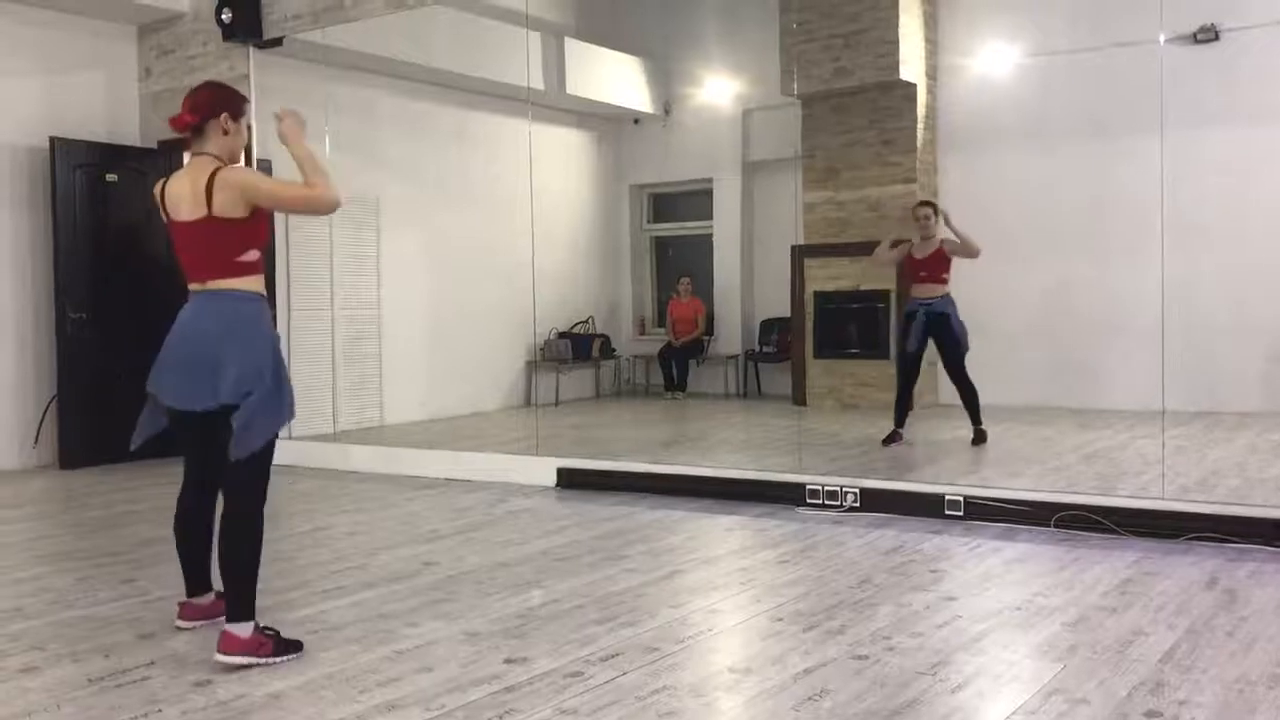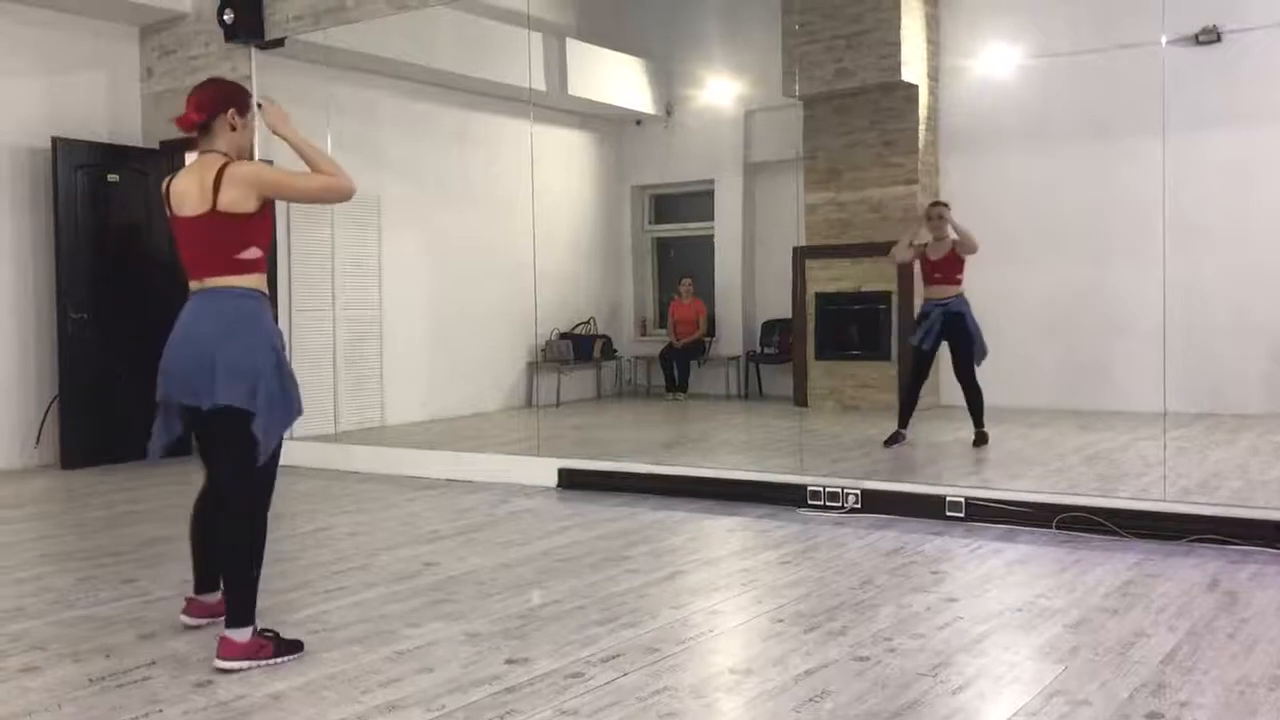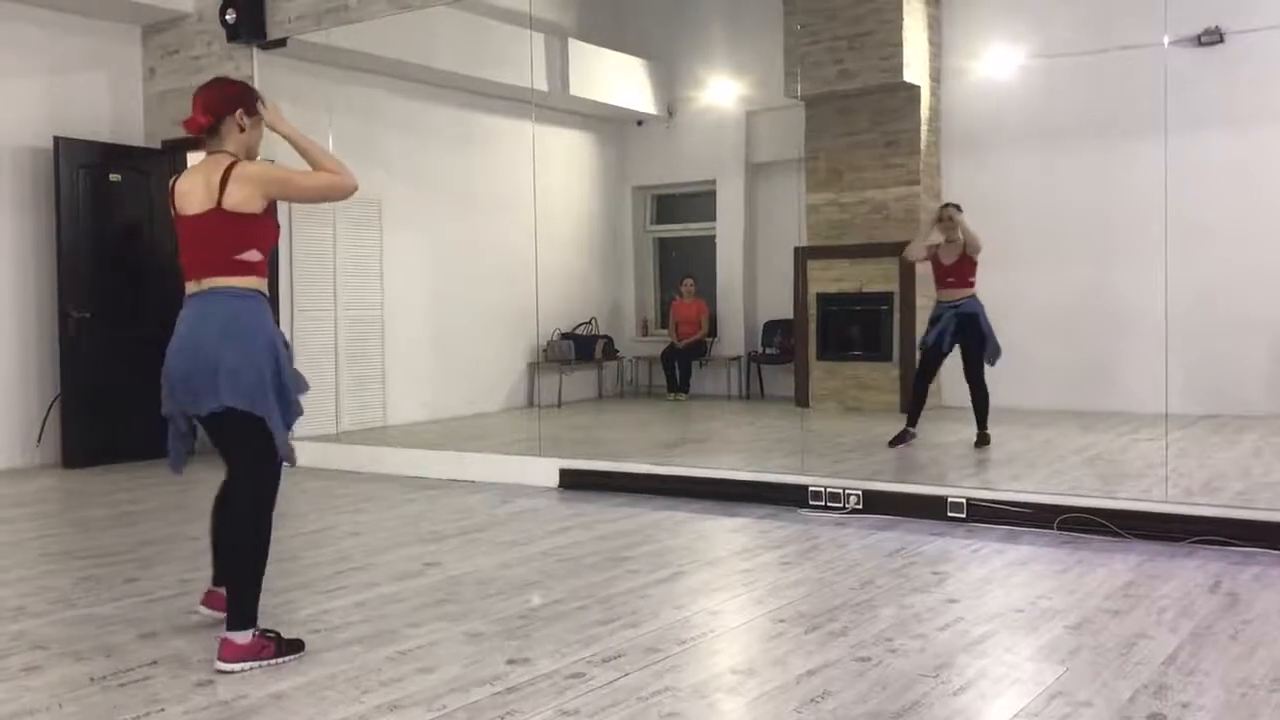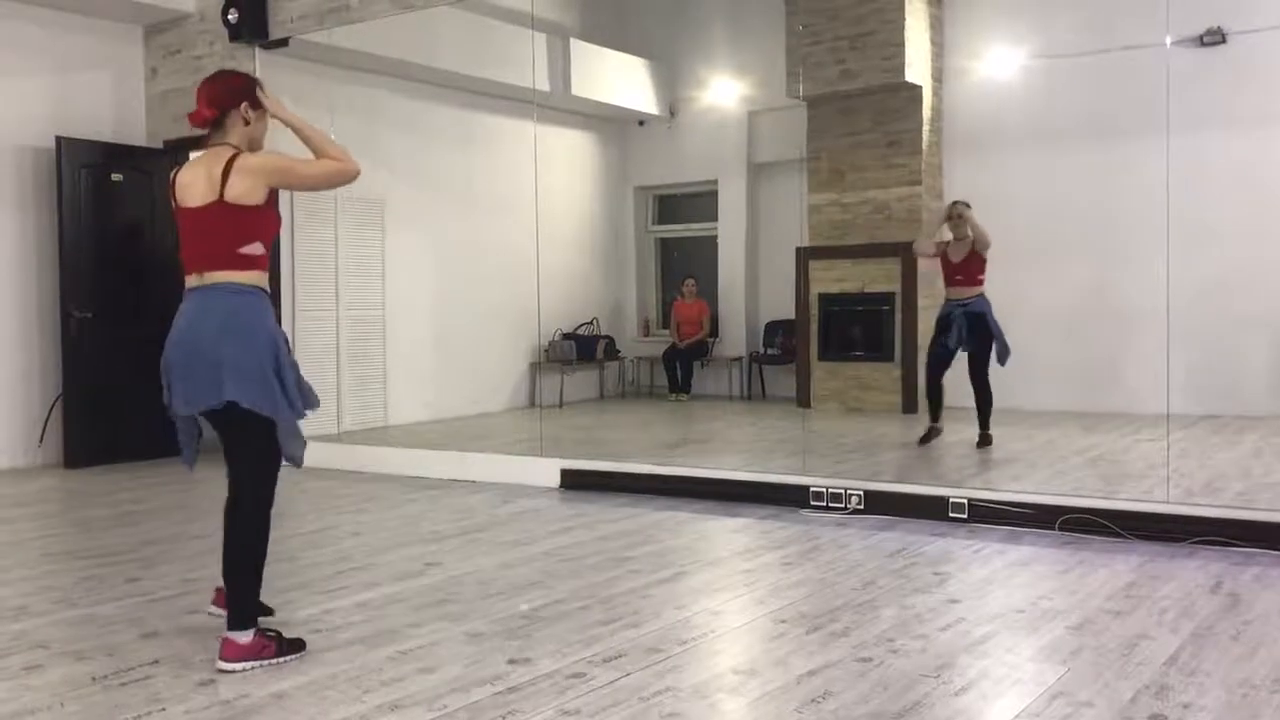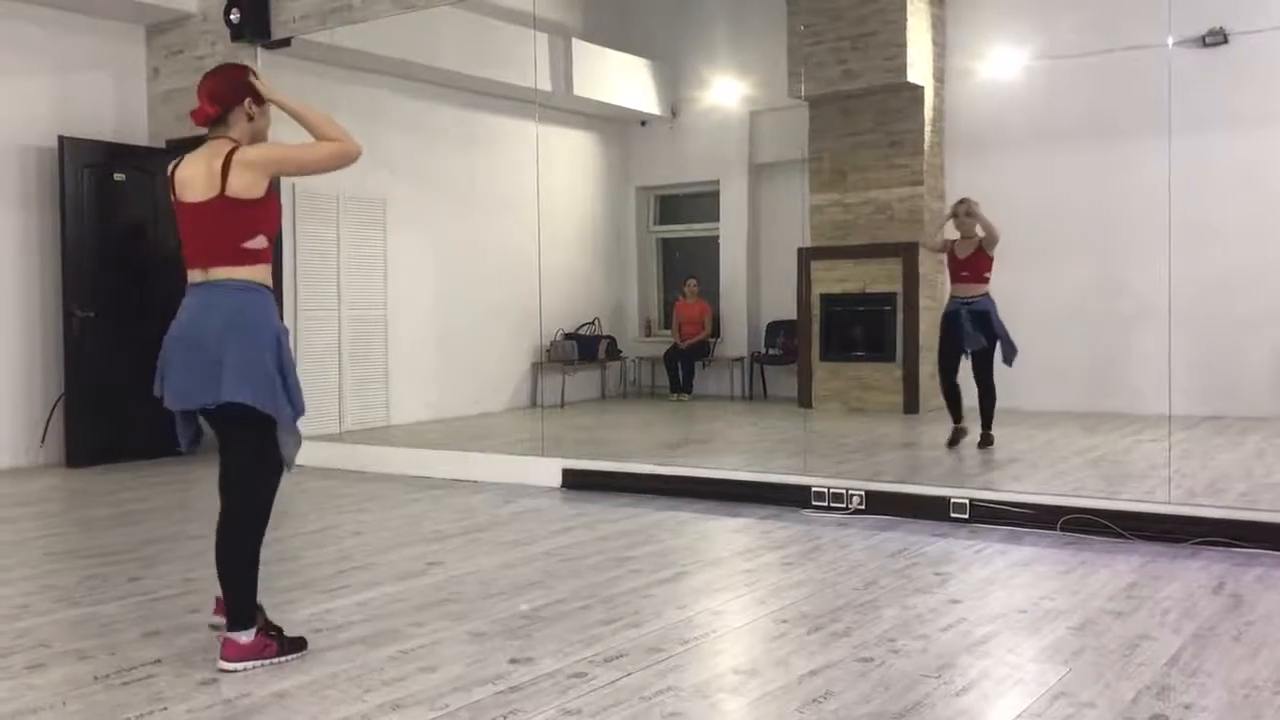
dt=0.1s
person 1, frame 1
left shoulder: (168, 187)
right shoulder: (233, 180)
right elbow: (325, 199)
right wrist: (295, 143)
left hip: (192, 329)
right hip: (239, 332)
left knee: (200, 478)
right knee: (245, 486)
left ankle: (198, 597)
right ankle: (239, 630)
person 1, frame 2
left shoulder: (174, 185)
right shoulder: (246, 175)
right elbow: (341, 187)
right wrist: (289, 136)
left hip: (193, 330)
right hip: (240, 329)
left knee: (221, 479)
right knee: (250, 487)
left ankle: (206, 595)
right ankle: (240, 635)
person 1, frame 3
left shoulder: (181, 184)
right shoulder: (252, 176)
right elbow: (344, 183)
right wrist: (286, 129)
left hip: (193, 331)
right hip: (240, 331)
left knee: (243, 470)
right knee: (257, 483)
left ankle: (223, 588)
right ankle: (240, 636)
person 1, frame 4
left shoulder: (182, 177)
right shoulder: (254, 167)
right elbow: (347, 169)
right wrist: (287, 116)
left hip: (192, 326)
right hip: (240, 327)
left knee: (248, 467)
right knee: (254, 481)
left ankle: (234, 590)
right ankle: (241, 636)
person 1, frame 5
left shoulder: (181, 170)
right shoulder: (253, 160)
right elbow: (347, 148)
right wrist: (282, 100)
left hip: (195, 323)
right hip: (243, 323)
left knee: (249, 473)
right knee: (249, 483)
left ankle: (235, 603)
right ankle: (241, 636)
person 2, frame 1
left shoulder: (947, 246)
right shoulder: (907, 249)
left elbow: (974, 252)
right elbow: (879, 257)
left wrist: (951, 226)
left hip: (942, 311)
right hip: (914, 312)
left knee: (957, 374)
right knee: (906, 375)
left ankle: (978, 426)
right ankle: (898, 429)
person 2, frame 2
left shoulder: (957, 246)
right shoulder: (921, 250)
left elbow: (974, 247)
right elbow: (897, 256)
left wrist: (953, 223)
right wrist: (915, 230)
left hip: (956, 312)
right hip: (929, 313)
left knee: (966, 375)
right knee: (916, 375)
left ankle: (980, 429)
right ankle: (901, 429)
person 2, frame 3
left shoulder: (968, 248)
right shoulder: (933, 250)
left elbow: (977, 245)
right elbow: (910, 255)
left wrist: (959, 220)
right wrist: (933, 232)
left hip: (969, 314)
right hip: (942, 315)
left knee: (974, 376)
right knee: (923, 373)
left ankle: (983, 430)
right ankle: (910, 428)
person 2, frame 4
left shoulder: (977, 246)
right shoulder: (943, 247)
left elbow: (985, 241)
right elbow: (919, 249)
left wrist: (969, 217)
right wrist: (942, 226)
left hip: (977, 312)
right hip: (950, 313)
left knee: (978, 376)
right knee: (933, 371)
left ankle: (985, 430)
right ankle: (934, 424)
person 2, frame 5
left shoulder: (986, 244)
right shoulder: (950, 245)
left elbow: (994, 234)
right elbow: (927, 243)
left wrist: (977, 213)
right wrist: (946, 220)
left hip: (982, 311)
right hip: (954, 312)
left knee: (983, 375)
right knee: (946, 373)
left ankle: (986, 430)
right ankle: (958, 425)
